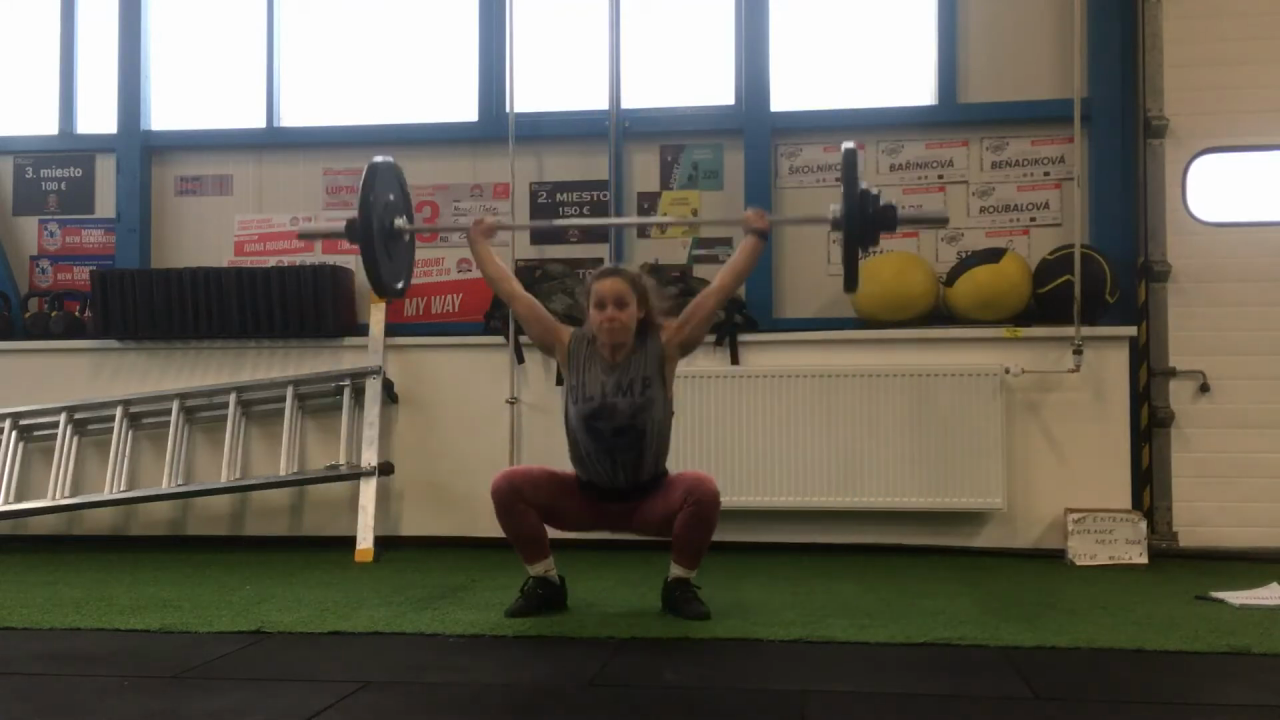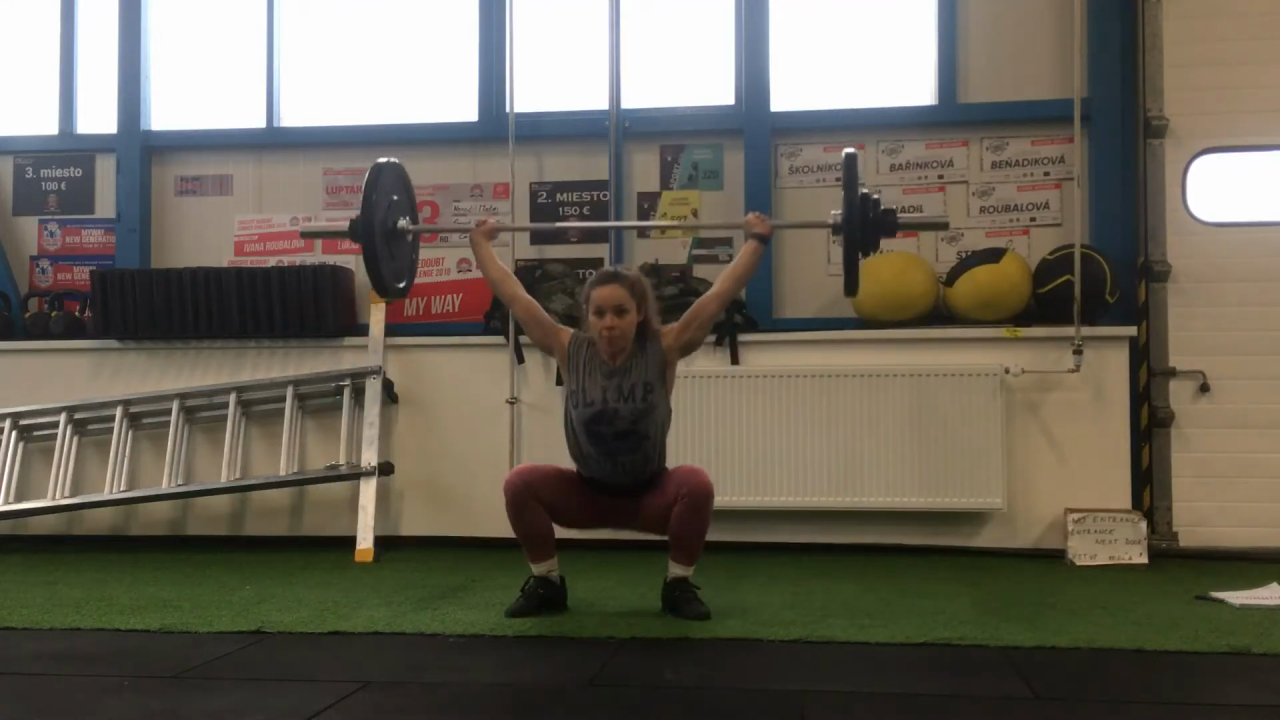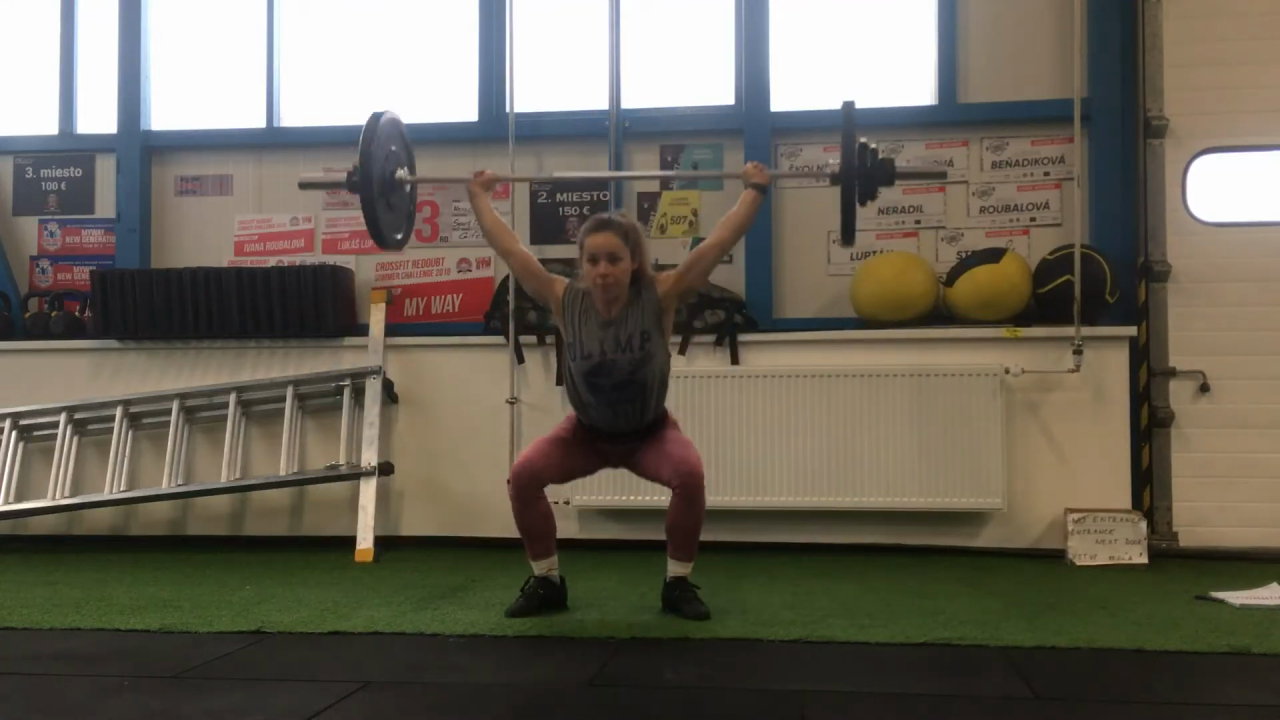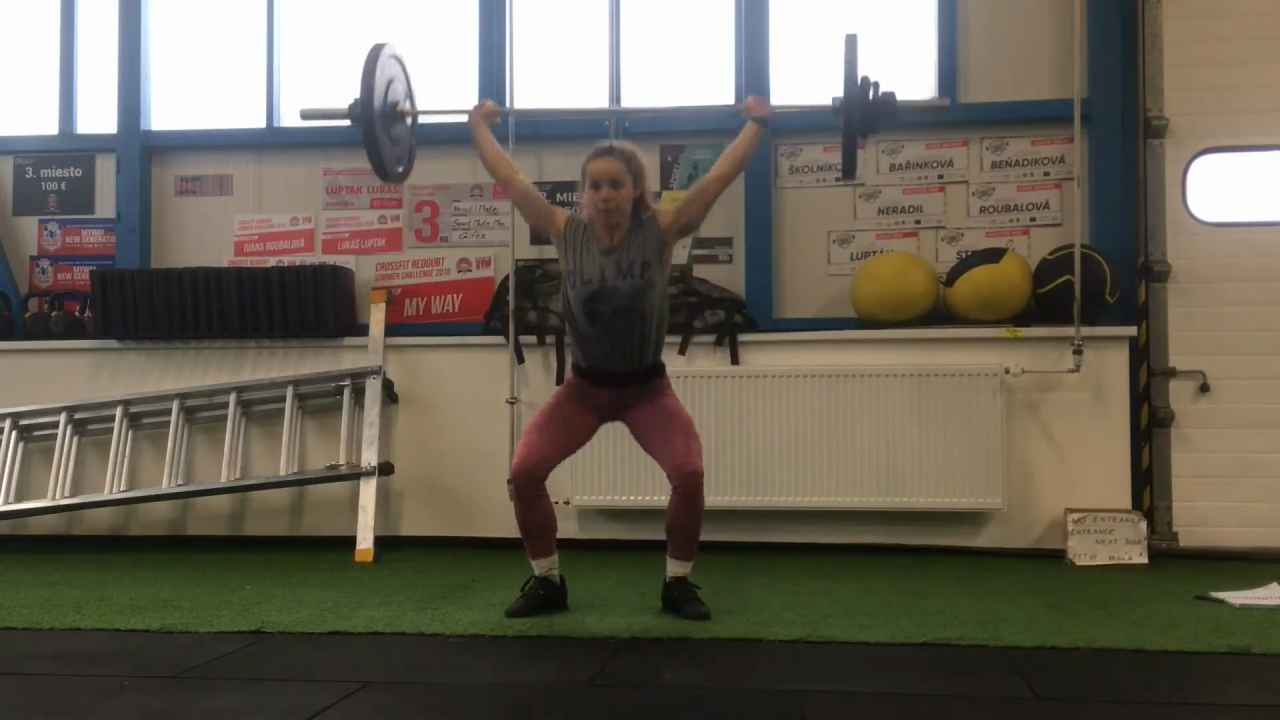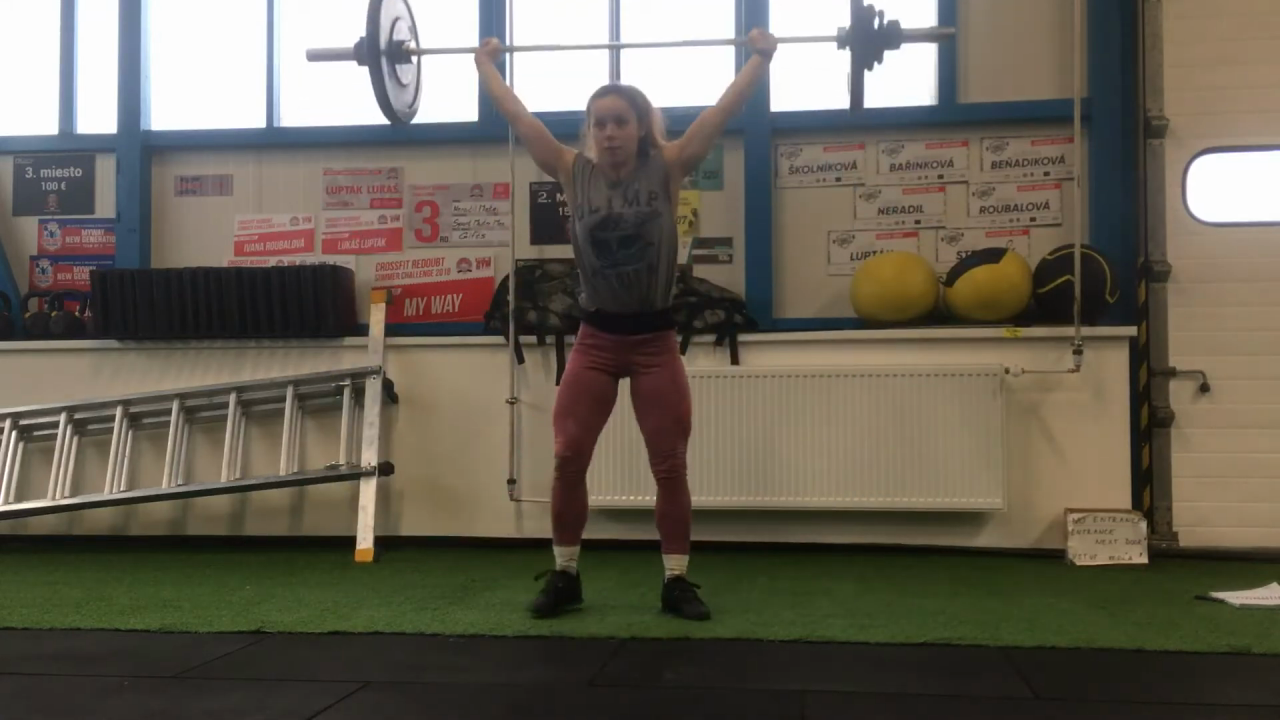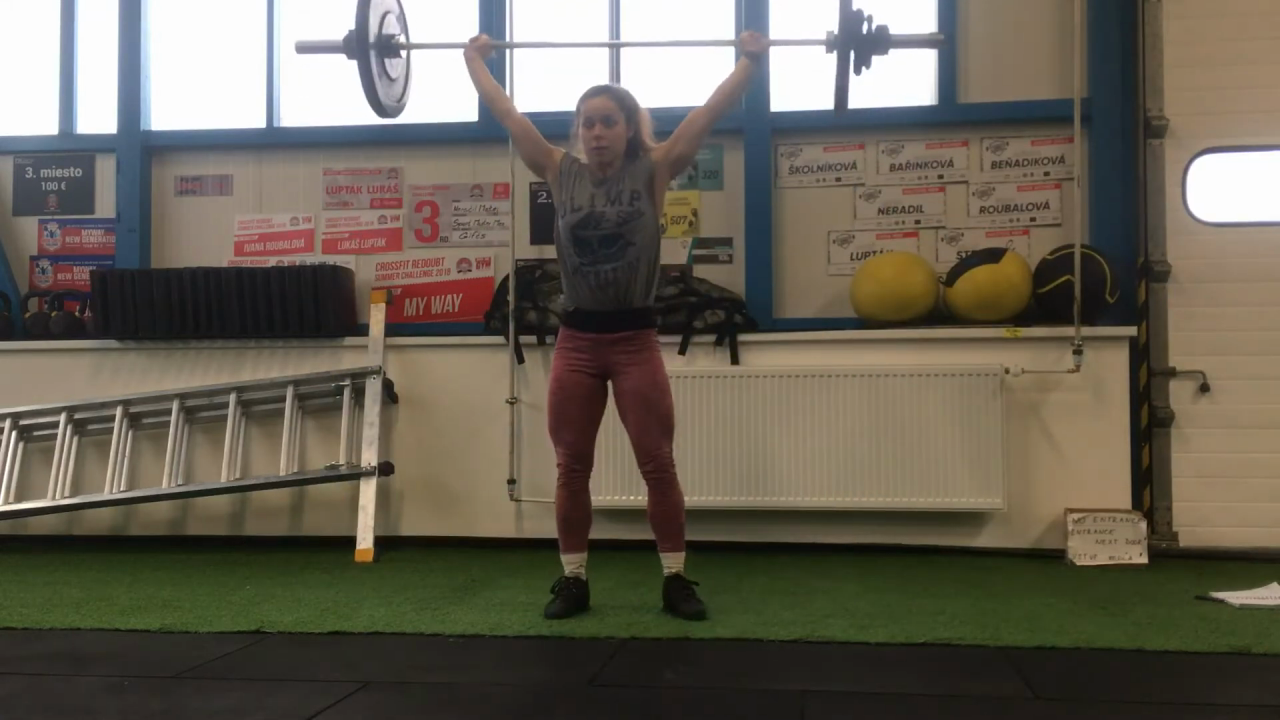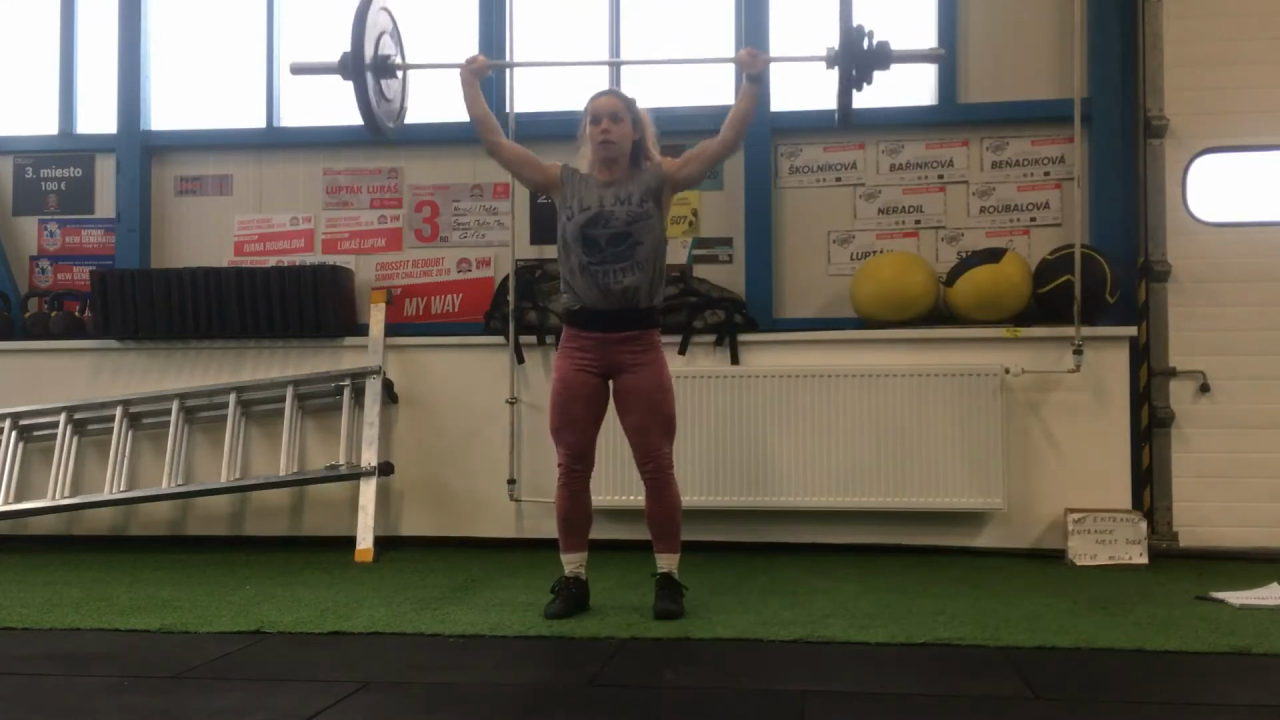
dt=0.3s
person 1, frame 1
left shoulder: (664, 349)
right shoulder: (570, 348)
left elbow: (720, 290)
right elbow: (512, 293)
left wrist: (756, 235)
right wrist: (478, 241)
left hip: (649, 496)
right hip: (587, 496)
left knee: (703, 492)
right knee: (506, 487)
left ankle: (679, 584)
right ankle: (545, 583)
person 1, frame 2
left shoulder: (663, 351)
right shoulder: (569, 351)
left elbow: (719, 295)
right elbow: (513, 295)
left wrist: (757, 240)
right wrist: (480, 243)
left hip: (648, 493)
right hip: (588, 491)
left knee: (696, 484)
right knee: (519, 482)
left ankle: (678, 584)
right ankle: (546, 582)
person 1, frame 3
left shoulder: (659, 298)
right shoulder: (564, 301)
left elbow: (717, 244)
right elbow: (509, 247)
left wrist: (754, 189)
right wrist: (478, 194)
left hip: (649, 433)
right hip: (586, 433)
left knee: (689, 473)
right knee: (523, 474)
left ankle: (678, 583)
right ankle: (547, 581)
person 1, frame 4
left shoulder: (659, 232)
right shoulder: (565, 233)
left elbow: (719, 177)
right elbow: (509, 178)
left wrist: (756, 124)
right wrist: (480, 127)
left hip: (646, 386)
right hip: (584, 385)
left knee: (688, 473)
right knee: (525, 471)
left ankle: (678, 584)
right ankle: (546, 582)
person 1, frame 5
left shoulder: (666, 171)
right shoulder: (574, 173)
left elbow: (722, 111)
right elbow: (518, 117)
left wrist: (761, 56)
right wrist: (486, 63)
left hip: (654, 340)
right hip: (595, 340)
left knee: (670, 467)
right knee: (568, 460)
left ankle: (676, 581)
right ankle: (564, 577)
person 1, frame 6
left shoulder: (652, 172)
right shoulder: (560, 173)
left elbow: (708, 114)
right elbow: (507, 115)
left wrist: (748, 59)
right wrist: (474, 59)
left hip: (634, 338)
right hip: (576, 339)
left knee: (657, 463)
right knee: (572, 467)
left ankle: (677, 580)
right ankle: (572, 580)
person 1, frame 7
left shoulder: (658, 180)
right shoulder: (563, 183)
left elbow: (727, 141)
right elbow: (495, 143)
left wrist: (751, 80)
right wrist: (471, 82)
left hip: (639, 339)
right hip: (580, 340)
left knee: (656, 464)
right knee: (572, 465)
left ankle: (667, 578)
right ankle: (572, 579)
